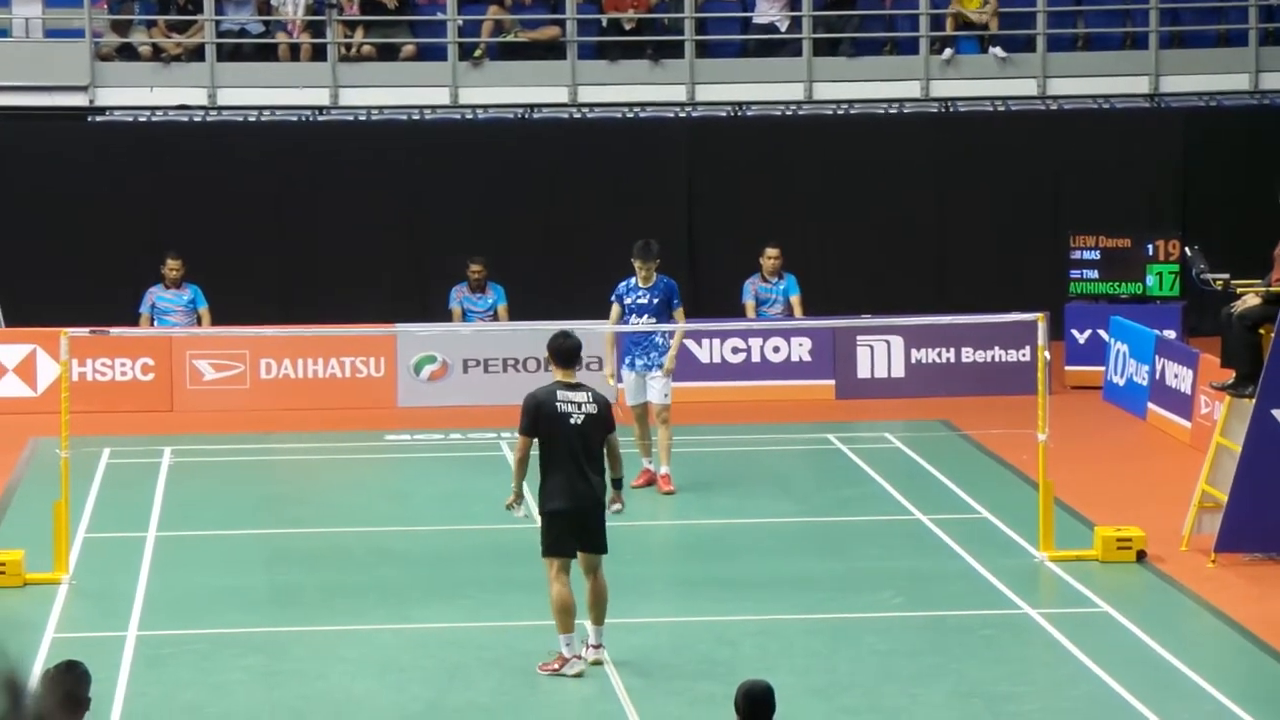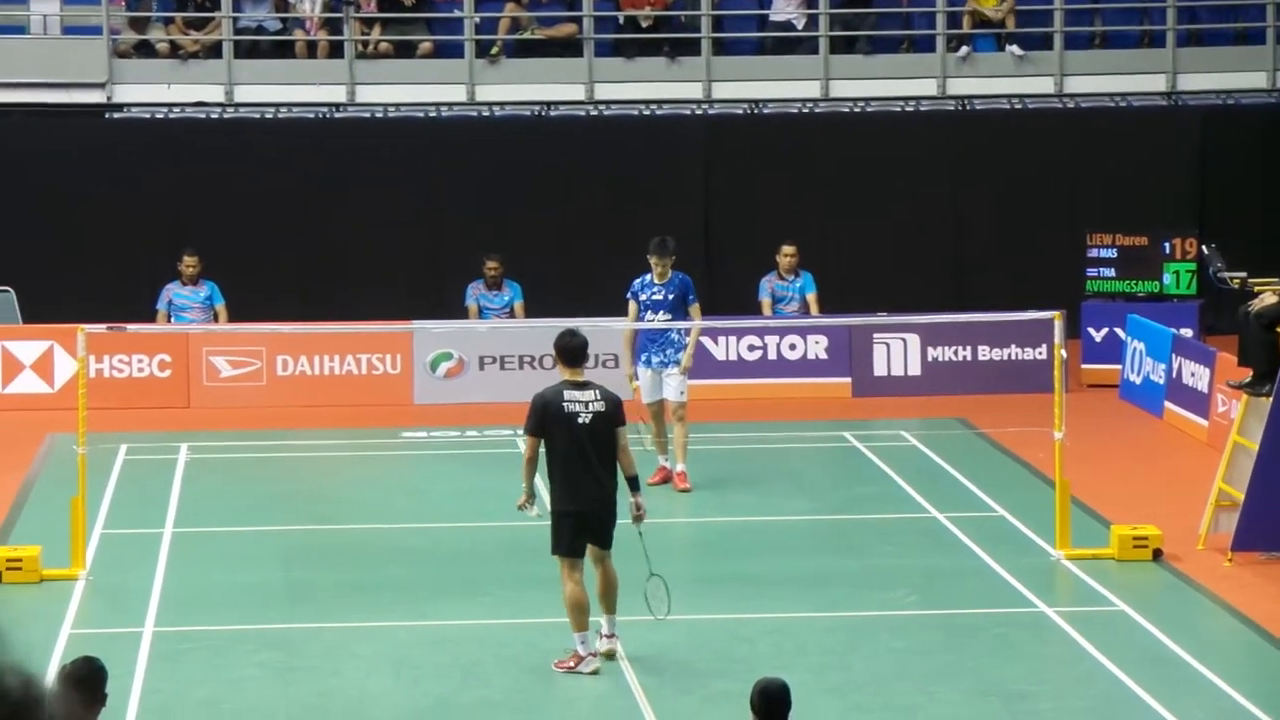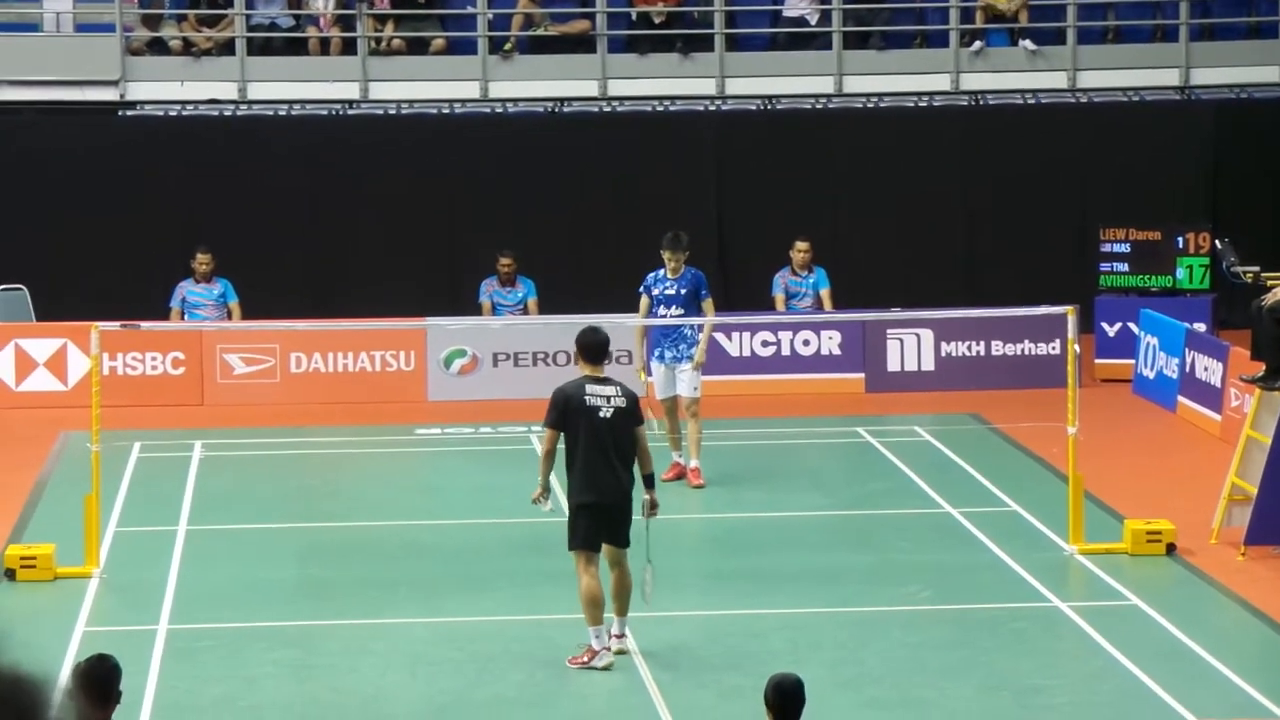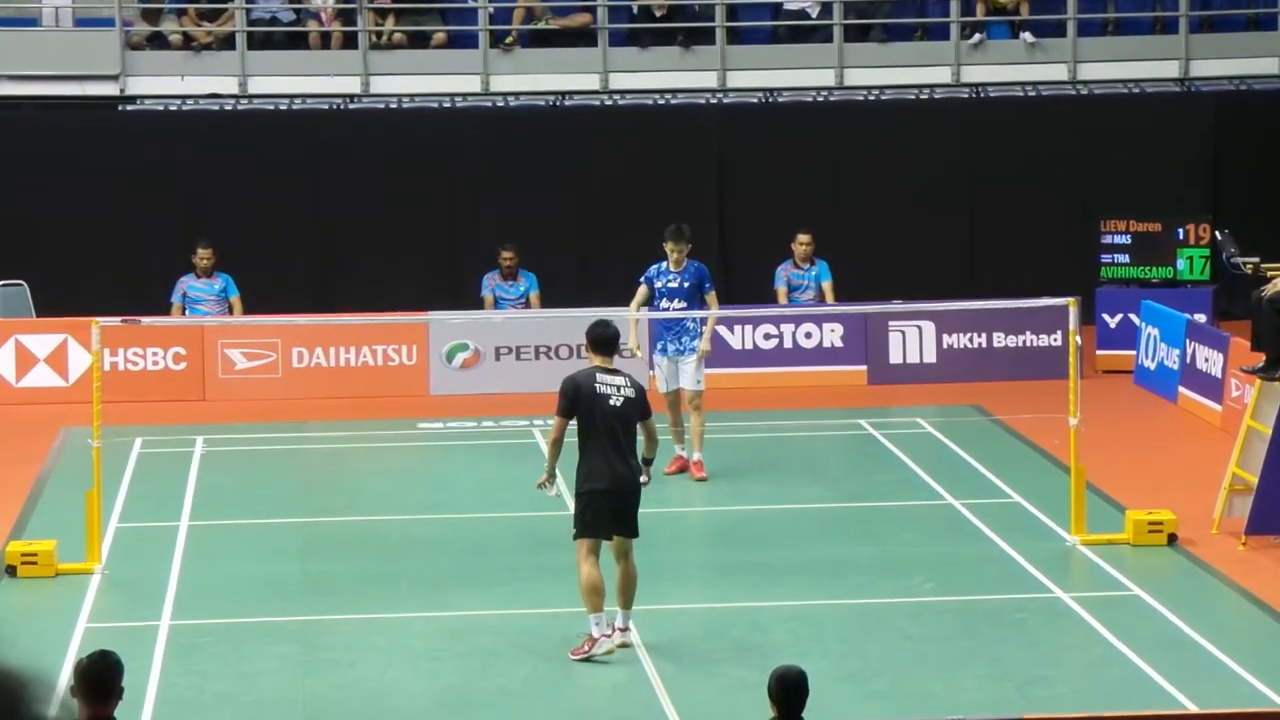
dt=0.3s
person 1, frame 1
left shoulder: (538, 399)
right shoulder: (600, 401)
left elbow: (522, 453)
right elbow: (614, 452)
left wrist: (517, 489)
right wrist: (617, 489)
left hip: (557, 501)
right hip: (594, 500)
left knee: (559, 574)
right knee: (594, 570)
left ankle: (570, 655)
right ankle: (595, 645)
person 1, frame 2
left shoulder: (545, 400)
right shoulder: (609, 398)
left elbow: (530, 454)
right elbow: (623, 450)
left wrist: (528, 490)
right wrist: (635, 493)
left hip: (567, 501)
right hip: (604, 498)
left knee: (571, 572)
right knee: (603, 559)
left ankle: (584, 653)
right ankle: (609, 636)
person 1, frame 3
left shoulder: (566, 394)
right shoulder: (626, 394)
left elbow: (549, 447)
right elbow: (642, 447)
left wrist: (543, 484)
right wrist: (649, 489)
left hip: (586, 495)
right hip: (621, 493)
left knee: (587, 566)
right knee: (618, 561)
left ankle: (599, 648)
right ankle: (619, 634)
person 1, frame 4
left shoulder: (576, 382)
right shoulder: (634, 385)
left elbow: (557, 434)
right elbow: (652, 435)
left wrist: (549, 470)
right wrist: (646, 465)
left hip: (594, 482)
right hip: (628, 481)
left knee: (587, 555)
right knee: (625, 553)
left ankle: (599, 634)
right ankle: (623, 628)
person 2, frame 1
left shoulder: (668, 286)
right shoulder: (623, 289)
left elbow: (680, 323)
right elbow: (612, 327)
left wrist: (671, 354)
right wrist: (609, 361)
left hip: (657, 361)
right hip: (631, 361)
left knee: (662, 415)
right knee: (638, 415)
left ankle: (664, 472)
right ankle: (647, 468)
person 2, frame 2
left shoulder: (683, 282)
right shoulder: (638, 285)
left elbow: (697, 319)
right elbow: (631, 325)
left wrist: (689, 352)
right wrist: (628, 361)
left hip: (674, 358)
right hip: (646, 358)
left knee: (678, 413)
right knee: (654, 413)
left ankle: (680, 470)
right ankle: (664, 465)
person 2, frame 3
left shoulder: (696, 278)
right shoulder: (652, 280)
left elbow: (710, 315)
right elbow: (642, 318)
left wrist: (702, 348)
right wrist: (639, 354)
left hip: (687, 353)
right hip: (660, 354)
left knee: (691, 408)
right knee: (668, 409)
left ankle: (694, 466)
right ankle: (677, 462)
person 2, frame 4
left shoulder: (698, 271)
right shoulder: (654, 272)
left elbow: (713, 307)
right elbow: (635, 304)
left wrist: (706, 337)
right wrist: (633, 336)
left hip: (690, 346)
right hip: (662, 346)
left knee: (694, 401)
right knee: (670, 402)
left ankle: (697, 459)
right ankle: (680, 455)
